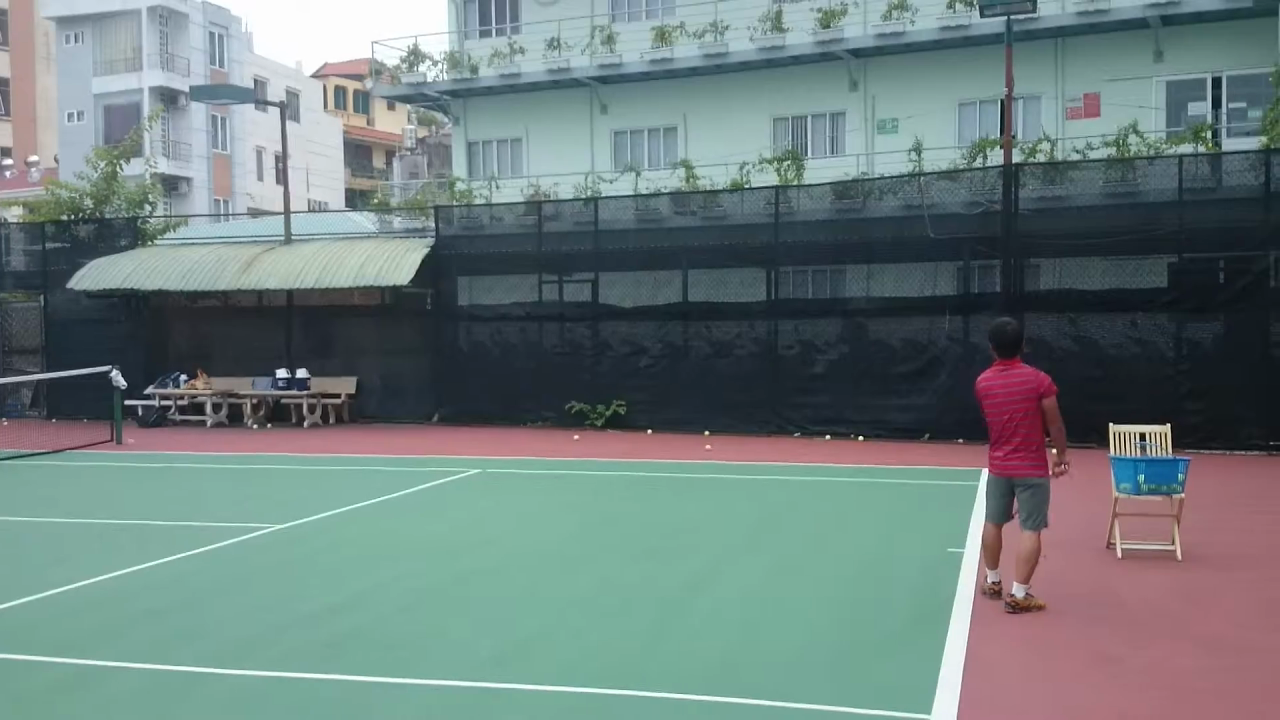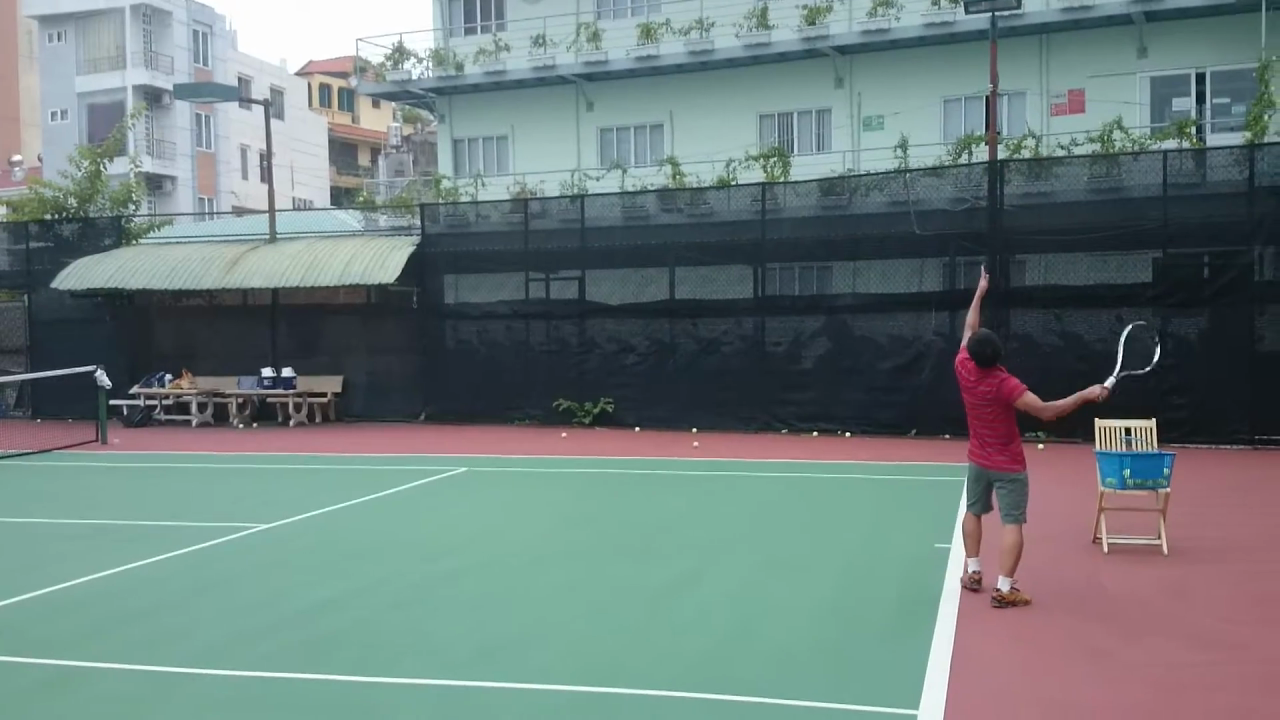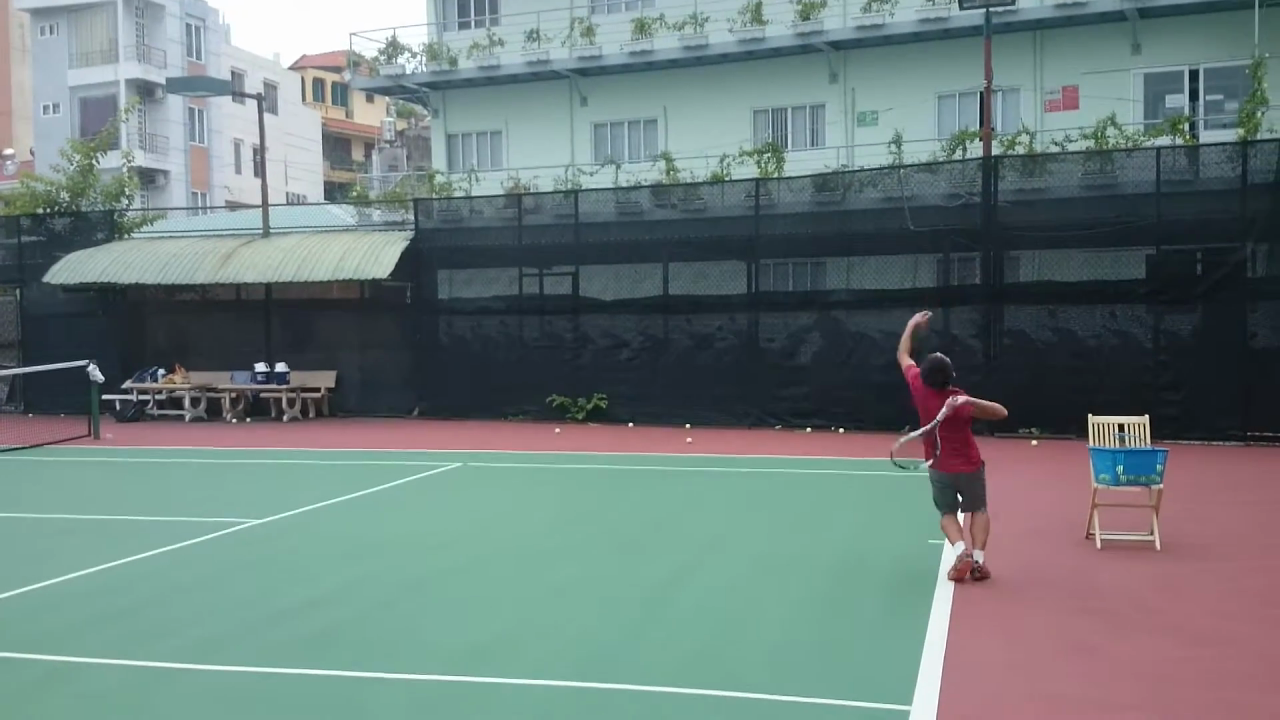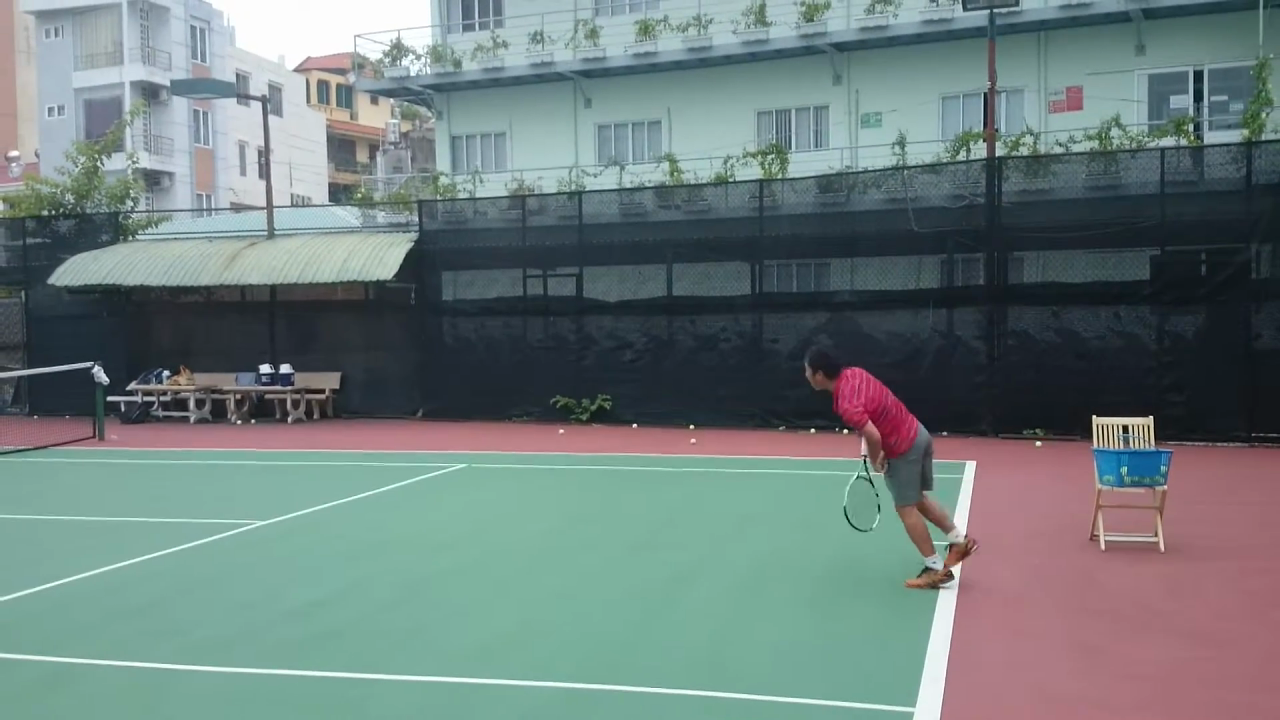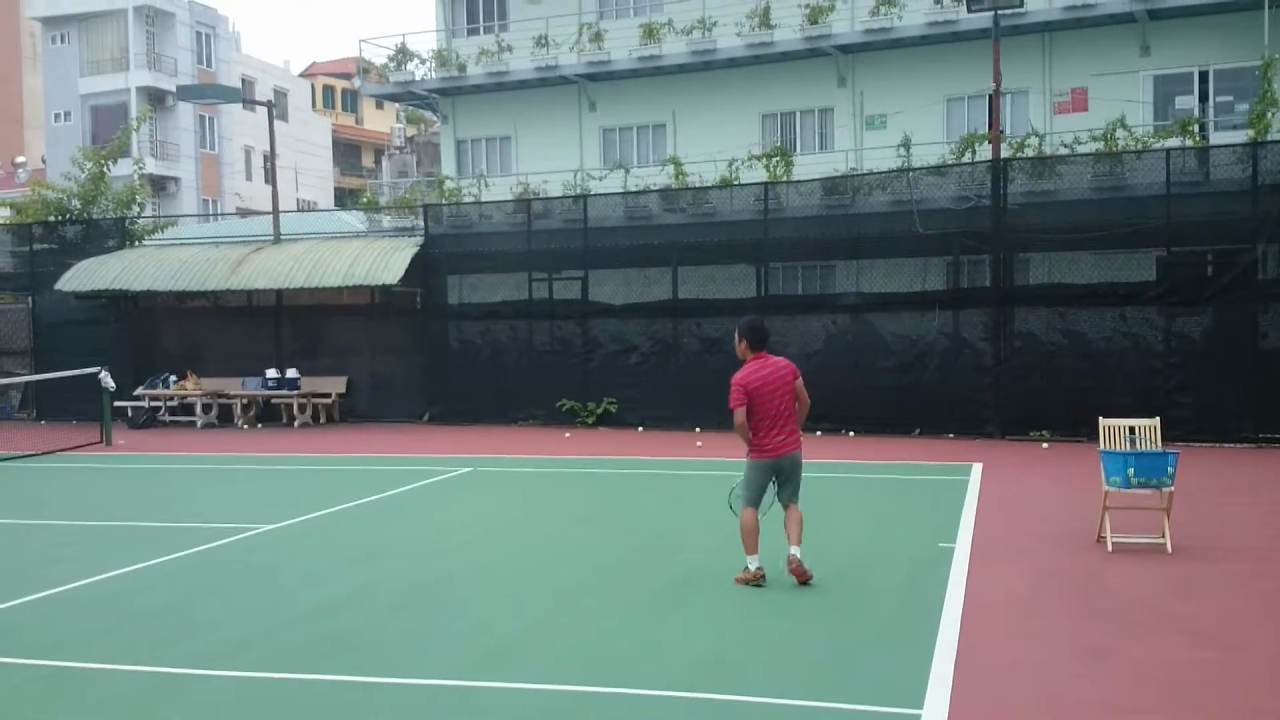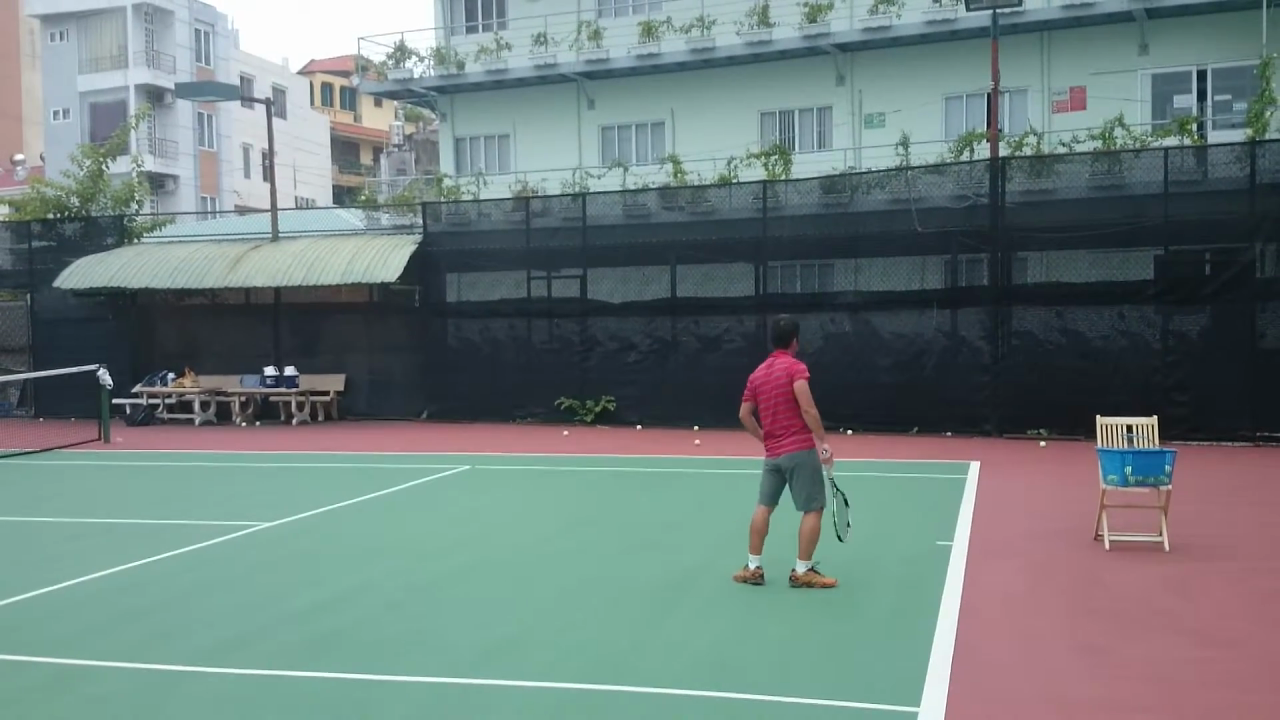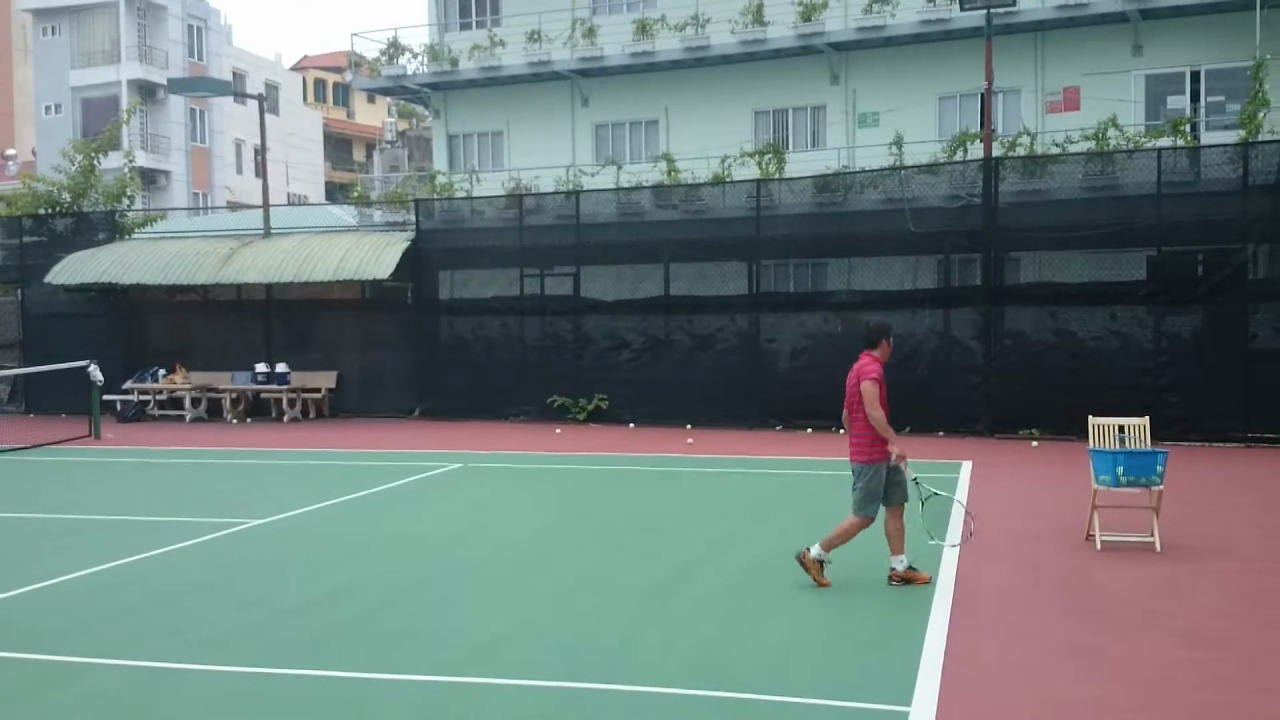
dt=0.7s
person 1, frame 1
left shoulder: (983, 382)
right shoulder: (1039, 380)
right elbow: (1056, 427)
right wrist: (1061, 457)
left hip: (998, 467)
right hip: (1032, 469)
left knee: (993, 523)
right knee: (1031, 530)
left ankle: (992, 582)
right ankle: (1018, 595)
person 1, frame 2
left shoulder: (963, 370)
right shoulder: (1006, 386)
left elbow: (969, 329)
right elbow: (1047, 411)
left wrist: (980, 292)
right wrist: (1087, 394)
left hip: (978, 462)
right hip: (1009, 466)
left knee: (973, 513)
right knee: (1012, 523)
left ankle: (973, 572)
right ankle: (1004, 588)
person 1, frame 3
left shoulder: (919, 386)
right shoulder: (958, 404)
left elbow: (902, 355)
right elbow: (1000, 412)
left wrist: (912, 323)
right wrist: (969, 401)
left hip: (939, 469)
right hip: (967, 467)
left knee: (948, 514)
right knee: (978, 510)
left ankle: (962, 552)
right ankle: (978, 560)
person 1, frame 4
left shoulder: (846, 405)
right shoulder: (855, 373)
left elbow: (874, 437)
left wrist: (875, 459)
left hip: (901, 448)
right hip: (918, 434)
left knee: (906, 508)
right knee: (918, 499)
left ankle: (937, 568)
right ankle: (959, 540)
person 1, frame 5
left shoulder: (741, 379)
right shoulder: (786, 366)
left elbow: (739, 422)
right elbow: (805, 402)
left wrist: (749, 443)
left hip: (761, 454)
right hip: (791, 449)
left knee: (749, 507)
right knee: (791, 504)
left ankle: (754, 568)
right ankle: (795, 555)
person 1, frame 6
left shoulder: (758, 373)
right shoulder: (796, 367)
left elbow: (745, 415)
right elbow: (808, 409)
right wrist: (823, 442)
left hip: (774, 453)
right hip: (800, 450)
left knee: (764, 507)
right knee: (813, 510)
left ankle: (752, 568)
right ankle: (802, 571)
person 1, frame 7
left shoulder: (859, 368)
right shoulder: (871, 368)
left elbow: (846, 416)
right elbow: (873, 410)
right wrist: (893, 441)
left hip: (876, 454)
right hip: (871, 456)
left knee: (896, 506)
right knee: (863, 517)
left ankle: (899, 568)
right ankle: (814, 555)
